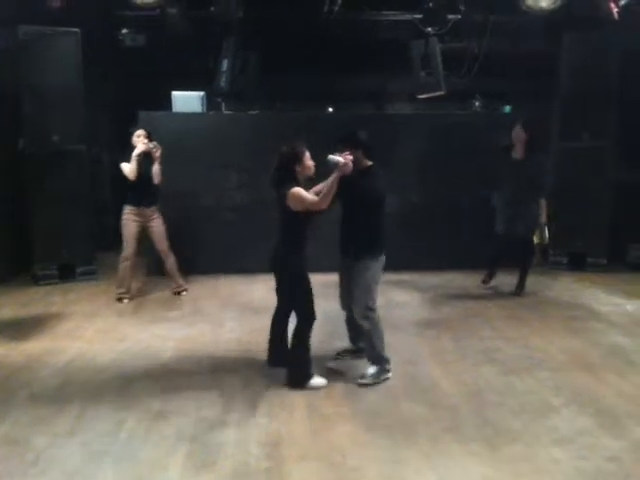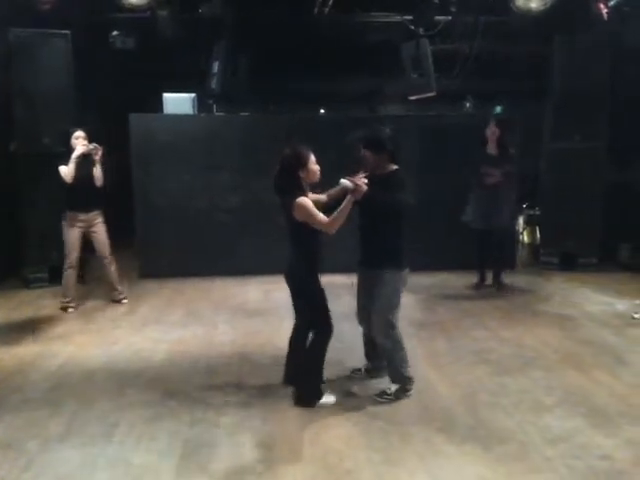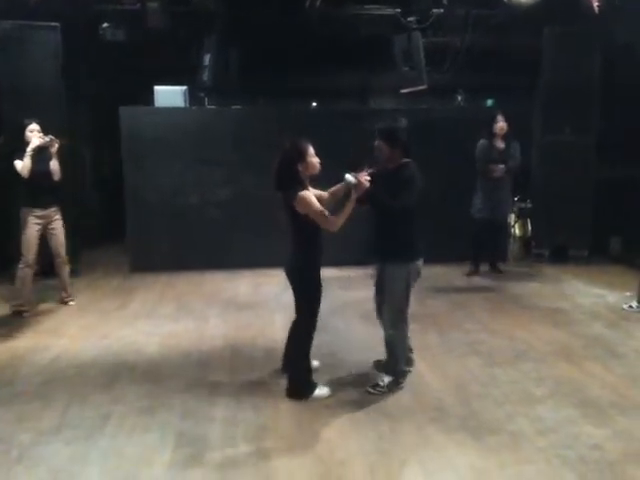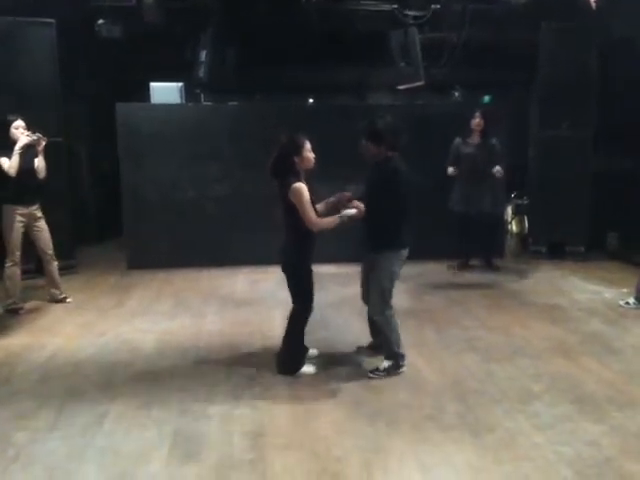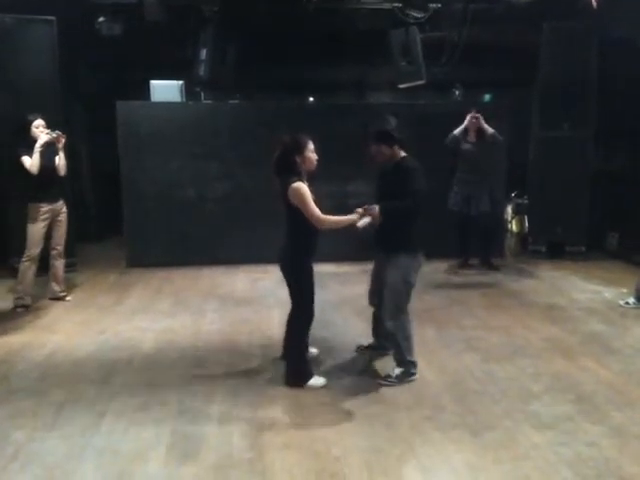
dt=1s
person 1, frame 1
left shoulder: (372, 177)
right shoulder: (352, 176)
left elbow: (370, 195)
right elbow: (332, 196)
left wrist: (347, 175)
left hip: (369, 254)
right hip: (350, 251)
left knee: (364, 308)
right knee: (349, 304)
left ankle: (381, 364)
right ankle: (358, 345)
person 1, frame 2
left shoulder: (397, 181)
right shoulder: (372, 179)
left elbow: (397, 206)
left wrist: (365, 194)
left hip: (390, 266)
right hip: (370, 261)
left knee: (384, 324)
right knee: (367, 319)
left ankle: (402, 381)
right ankle: (375, 364)
person 1, frame 3
left shoulder: (410, 176)
right shoulder: (382, 173)
left elbow: (398, 209)
right elbow: (365, 198)
left wrist: (369, 191)
left hip: (404, 258)
right hip: (386, 255)
left knee: (394, 317)
right knee: (385, 313)
left ankle: (397, 374)
right ankle: (401, 359)
person 1, frame 4
left shoulder: (395, 170)
right shoulder: (379, 166)
left elbow: (398, 210)
left wrist: (366, 212)
right wrist: (359, 204)
left hip: (390, 247)
right hip: (376, 244)
left knee: (380, 303)
right knee: (370, 298)
left ankle: (396, 359)
right ankle: (379, 343)
person 1, frame 5
left shoulder: (410, 169)
right shoulder: (386, 171)
left elbow: (415, 203)
left wrist: (382, 210)
right wrist: (374, 212)
left hip: (405, 251)
right hip: (387, 247)
left knee: (395, 309)
right knee: (378, 299)
left ankle: (407, 366)
right ankle: (382, 343)
person 2, frame 1
left shoulder: (292, 189)
right shoulder: (293, 193)
left elbow: (313, 194)
right elbow: (321, 203)
left wrist: (335, 174)
right wrist: (338, 174)
left hip: (285, 258)
right hip: (290, 260)
left knee: (284, 307)
right knee: (306, 315)
left ankle: (278, 355)
right ankle: (301, 374)
person 2, frame 2
left shoulder: (301, 196)
right shoulder: (299, 202)
left elbow: (325, 198)
right elbow: (330, 226)
left wrist: (347, 186)
right wrist: (352, 197)
left hip: (300, 271)
right hip: (304, 275)
left knee: (305, 323)
right knee: (323, 329)
left ankle: (294, 373)
right ankle: (309, 392)
person 2, frame 3
left shoulder: (301, 190)
right shoulder: (301, 196)
left elbow: (326, 197)
right elbow: (332, 224)
left wrist: (350, 183)
right wrist: (355, 194)
left hip: (302, 264)
right hip: (305, 267)
left knee: (305, 317)
right knee: (307, 321)
left ankle: (293, 362)
right ankle: (300, 386)
person 2, frame 4
left shoulder: (293, 183)
right shoulder: (297, 187)
left elbow: (312, 211)
right elbow: (314, 223)
left wrist: (336, 201)
right wrist: (343, 215)
left hip: (296, 254)
right hip: (297, 256)
left knee: (303, 303)
right knee: (303, 306)
left ankle: (297, 350)
right ankle: (290, 363)
person 2, frame 5
left shoulder: (297, 183)
right shoulder: (297, 187)
left elbow: (310, 219)
right elbow: (319, 220)
right wrist: (354, 218)
left hip: (297, 255)
right hip: (296, 258)
left knee: (301, 305)
right knee: (304, 310)
left ankle: (293, 349)
right ankle: (298, 373)
person 3, frame 1
left shoulder: (150, 158)
right shoulder: (126, 159)
left elbow: (156, 180)
right elbow: (131, 176)
left wrist: (156, 159)
right wrist: (135, 155)
left hip: (152, 211)
right hip: (132, 211)
left knee: (165, 249)
right knee: (128, 253)
left ankle: (179, 285)
right ankle: (123, 292)
person 3, frame 2
left shoulder: (91, 161)
right shoulder: (65, 162)
left elbow: (99, 183)
right elbow: (68, 179)
left wrist: (97, 161)
right wrist: (74, 157)
left hip: (95, 215)
right hip: (73, 217)
left knee: (107, 255)
right knee: (71, 260)
left ankle: (118, 293)
right ankle: (68, 301)
person 3, frame 3
left shoulder: (46, 154)
right shoulder: (20, 156)
left elbow: (57, 177)
right elbow: (24, 173)
left wrist: (53, 154)
right wrist: (30, 150)
left hip: (53, 212)
right hip: (31, 213)
left knee: (61, 255)
right knee: (28, 259)
left ankle: (66, 295)
right ankle: (21, 304)
person 3, frame 4
left shoulder: (31, 151)
left elbow: (41, 175)
left wrist: (40, 152)
right wrist: (18, 148)
left hip: (34, 208)
left knee: (48, 252)
left ankle: (56, 293)
person 3, frame 5
left shoulder: (52, 148)
right shoulder: (25, 150)
left elbow: (62, 172)
right elbow: (33, 169)
left wrist: (60, 149)
right wrist: (39, 146)
left hip: (59, 205)
right hip: (38, 207)
left knee: (58, 250)
right knee: (32, 253)
left ankle: (57, 290)
right ankle: (22, 298)
person 4, frame 1
left shoulder: (535, 160)
right shoulder: (506, 157)
left elbow: (541, 188)
right elbow: (498, 184)
left wrist: (542, 212)
right wrist: (496, 204)
left hip: (526, 209)
right hip: (506, 207)
left knee: (525, 245)
right knee: (501, 242)
left ankle: (521, 282)
right ankle: (490, 272)
person 4, frame 2
left shoulder: (507, 154)
left elbow: (510, 177)
right elbow: (475, 177)
left wrist: (491, 174)
right wrist: (496, 176)
left hip: (502, 201)
right hip: (481, 201)
left knee: (501, 240)
right knee: (481, 240)
left ankle: (497, 276)
right ankle: (481, 277)
person 4, frame 3
left shoulder: (513, 145)
right shoulder: (484, 144)
left elbow: (514, 165)
right elbow: (481, 167)
left wrist: (497, 168)
right wrist: (500, 169)
left hip: (503, 192)
right hip: (485, 191)
left knee: (500, 228)
right knee: (480, 227)
left ankle: (494, 262)
right ankle: (475, 263)
person 4, frame 4
left shoulder: (491, 143)
right shoulder: (459, 142)
left elbow: (498, 163)
right elbow: (451, 164)
left wrist: (498, 168)
right wrist: (451, 170)
left hip: (485, 190)
right hip: (464, 189)
left knee: (489, 223)
right knee: (464, 224)
left ankle: (488, 258)
right ankle: (464, 258)
person 4, frame 5
left shoulder: (486, 141)
right shoulder: (460, 140)
left elbow: (498, 141)
right elbow: (449, 142)
left wrist: (483, 124)
right wrist: (464, 124)
left hip: (483, 188)
right hip: (463, 187)
left knee: (487, 223)
right knee: (463, 223)
left ankle: (486, 258)
right ankle: (464, 257)
